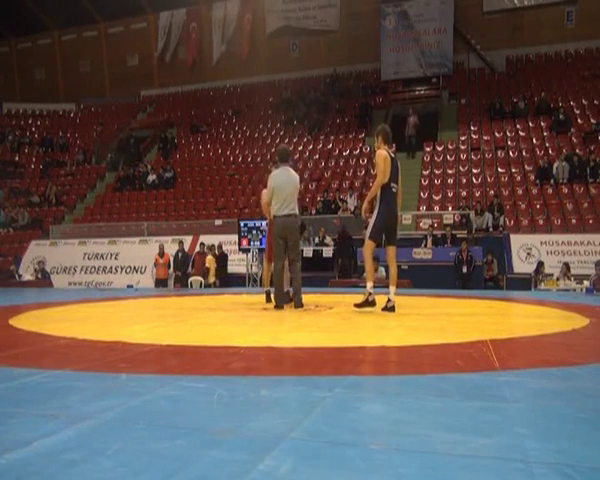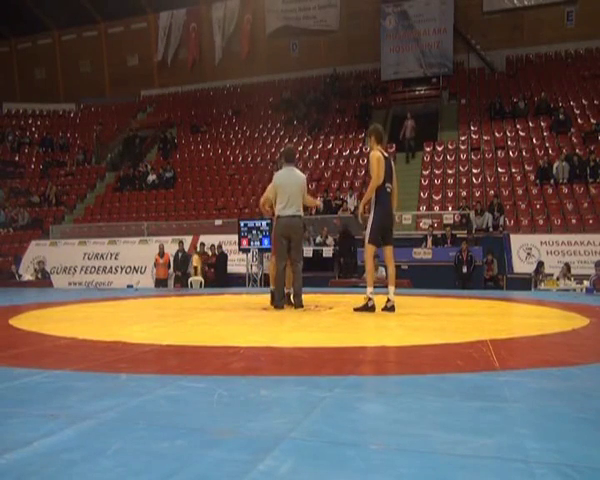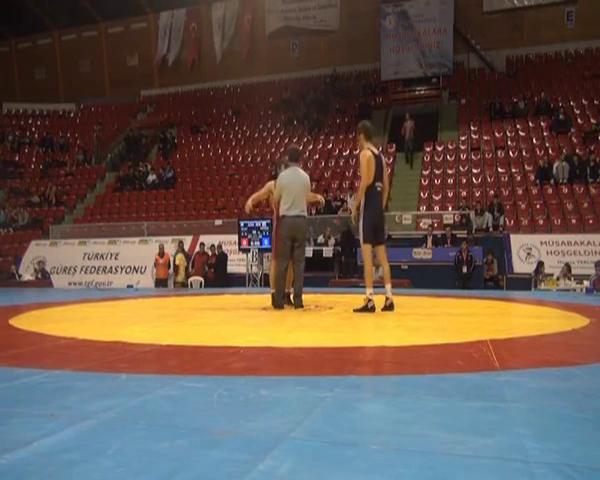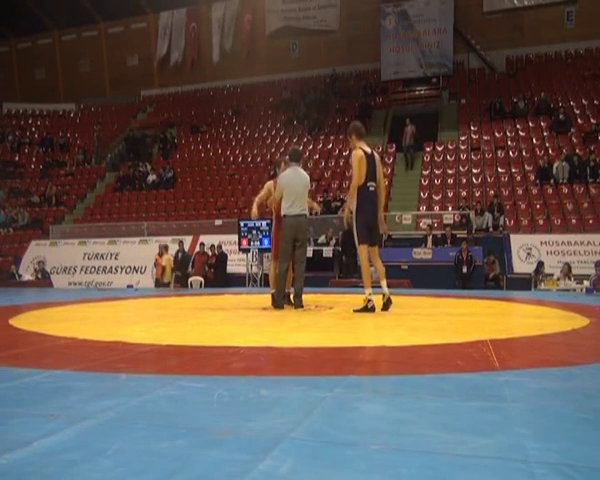
dt=0.4s
person 1, frame 1
left shoulder: (381, 153)
right shoulder: (395, 159)
left elbow: (380, 179)
left wrist: (367, 200)
left hip: (382, 207)
right hip: (393, 210)
left knee: (368, 249)
right knee: (391, 257)
left ankle: (370, 294)
right ankle: (391, 300)
person 1, frame 2
left shoulder: (374, 154)
right shoulder: (389, 158)
left elbow: (375, 181)
left wrist: (363, 203)
left hip: (378, 208)
right hip: (388, 209)
left knee: (369, 254)
right knee: (389, 257)
left ankle: (370, 300)
right ankle: (390, 300)
person 1, frame 3
left shoulder: (365, 153)
right shoulder: (380, 155)
left elbow: (365, 181)
left wrist: (355, 204)
left hip: (368, 207)
right hip: (379, 208)
left knee: (367, 254)
right knee: (382, 255)
left ankle: (370, 300)
right ankle: (389, 298)
person 1, frame 4
left shoulder: (356, 153)
right shoulder: (375, 155)
left elbow: (356, 181)
right elbow: (382, 185)
left wrist: (347, 206)
right wrist: (381, 212)
left hip: (361, 207)
right hip: (374, 208)
left knee: (363, 255)
right knee: (375, 254)
left ankle: (369, 301)
right ankle: (385, 293)
person 2, frame 1
left shoulder: (274, 176)
right shoulder: (295, 176)
left elbow: (268, 200)
left wrist: (270, 214)
left hip: (278, 220)
right hip: (292, 219)
left knee: (278, 262)
right knee: (295, 261)
left ankle: (279, 300)
right ankle: (297, 299)
person 2, frame 2
left shoulder: (278, 176)
right shoulder: (302, 177)
left elbow: (272, 199)
right wrist: (316, 202)
left hip: (281, 220)
right hip: (296, 220)
left knee: (281, 261)
right knee: (297, 262)
left ankle: (279, 300)
right ankle: (297, 299)
person 2, frame 3
left shoulder: (282, 176)
right shoulder: (305, 177)
left elbow: (275, 199)
left wrist: (276, 205)
right wrist: (317, 197)
left hip: (285, 220)
right hip: (301, 220)
left knee: (283, 261)
right knee: (299, 262)
left ankle: (279, 299)
right ankle: (298, 299)
person 2, frame 4
left shoulder: (283, 176)
right shoulder: (306, 177)
left elbow: (276, 199)
left wrist: (272, 204)
left hip: (288, 220)
right hip: (302, 220)
left knee: (283, 261)
right knee: (299, 261)
left ankle: (279, 299)
right ankle: (298, 299)
person 3, frame 1
right shoulder: (266, 191)
right elbow: (265, 208)
right hip: (272, 228)
left knee: (285, 261)
right knee: (268, 262)
left ankle: (286, 293)
right ankle: (267, 293)
person 3, frame 2
left shoulder: (294, 187)
right shoulder: (273, 186)
left elbow: (305, 199)
right elbow: (262, 202)
left wrist: (315, 202)
right wrist: (265, 207)
left hip: (292, 224)
right hip: (279, 224)
left knee: (290, 260)
right knee: (275, 258)
left ankle: (287, 294)
right ankle: (273, 291)
person 3, frame 3
right shoulder: (272, 185)
right elbow: (258, 196)
left wrist: (316, 196)
right wrist: (250, 201)
right hip: (279, 224)
left knee: (290, 262)
right knee: (275, 261)
left ankle: (287, 294)
right ankle: (274, 295)
person 3, frame 4
right shoulder: (271, 184)
right elbow: (259, 199)
left wrist: (313, 204)
right wrist: (255, 207)
right hip: (279, 224)
right knee: (275, 261)
left ankle: (287, 294)
right ankle: (274, 295)
